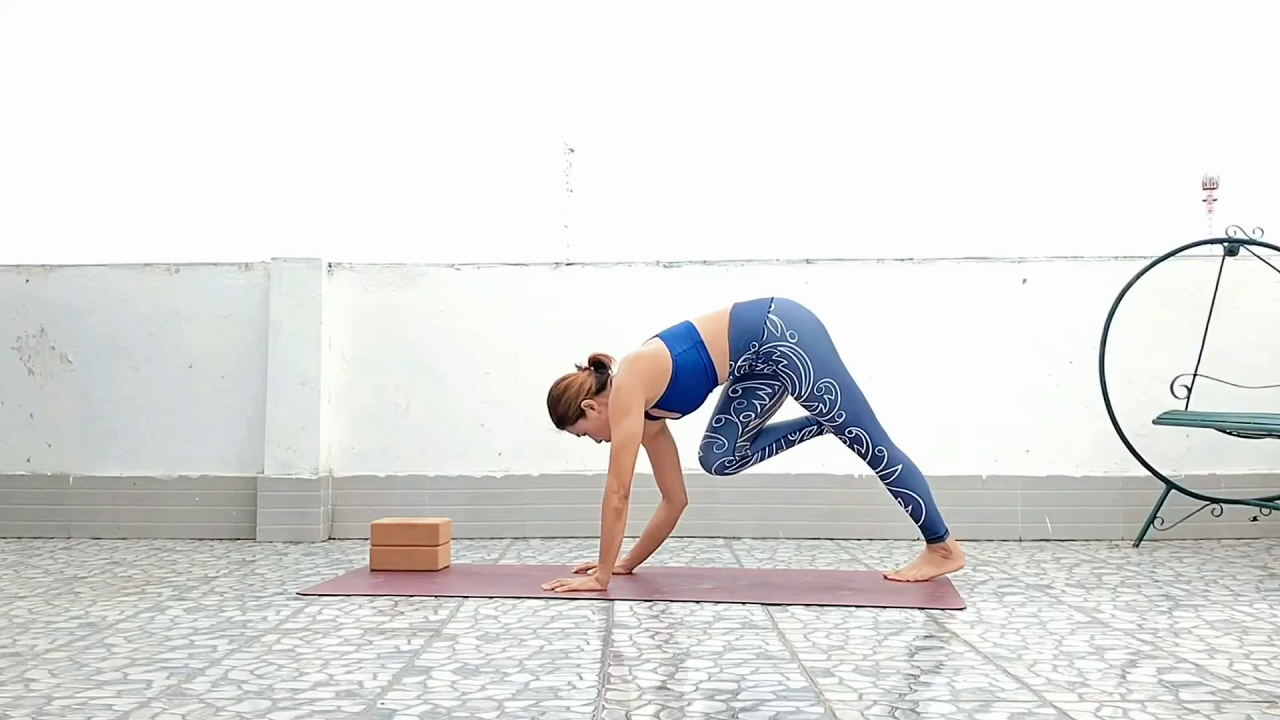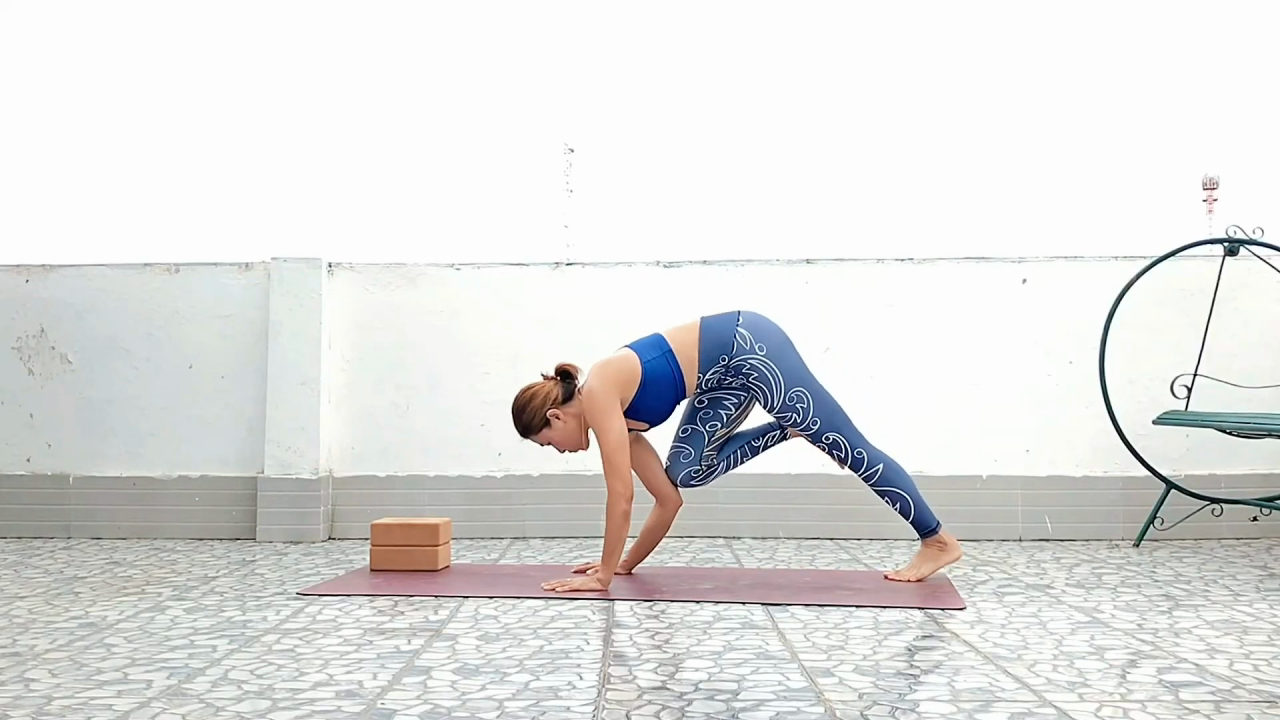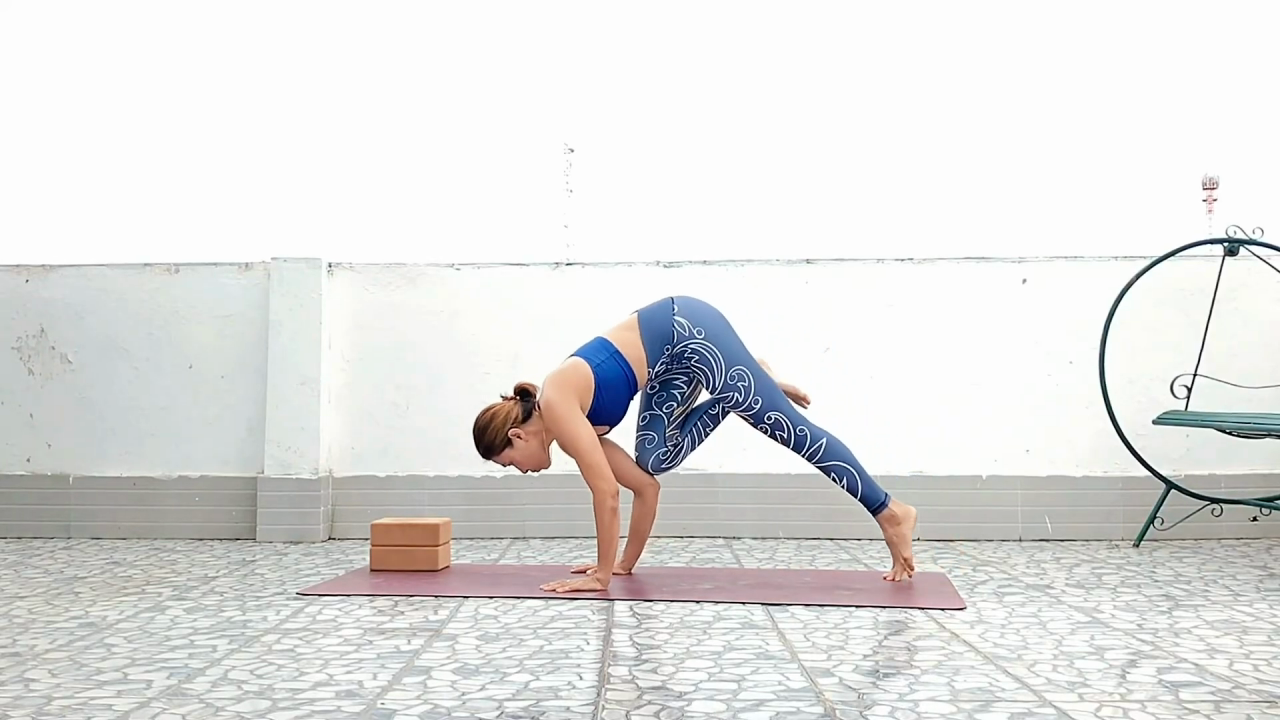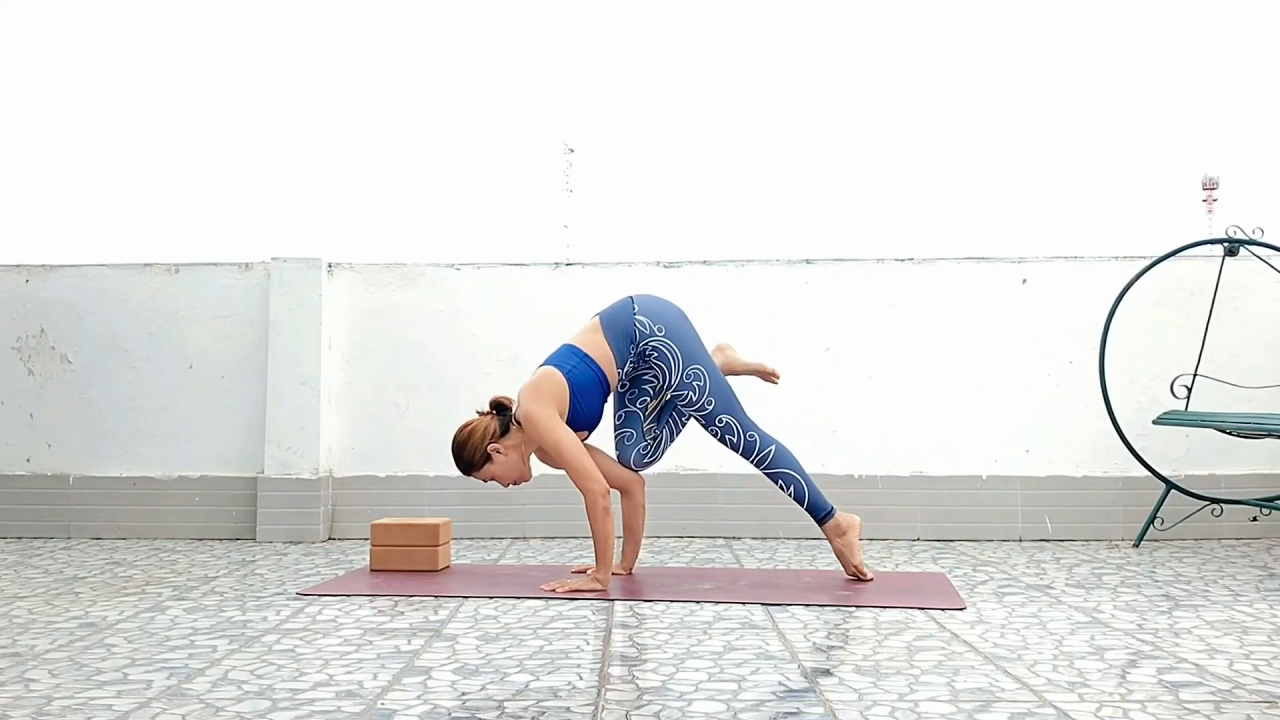
dt=0.7s
person 1, frame 1
left shoulder: (627, 391)
right shoulder: (645, 409)
left elbow: (618, 494)
right elbow: (674, 500)
left wrist: (602, 576)
right wrist: (628, 563)
left hip: (779, 333)
right hip: (764, 349)
left knee: (869, 445)
right knee: (720, 456)
left ankle: (943, 547)
right ankle: (830, 425)
person 1, frame 2
left shoulder: (598, 394)
right shoulder: (615, 416)
left elbow: (621, 495)
right elbow: (668, 498)
left wrist: (602, 575)
right wrist: (624, 564)
left hip: (745, 345)
right hip: (727, 367)
left knee: (847, 446)
right knee: (687, 471)
left ankle: (937, 540)
right ankle: (789, 427)
person 1, frame 3
left shoulder: (555, 405)
right shoulder: (574, 422)
left elbow: (606, 492)
right elbow: (645, 486)
left wrist: (602, 575)
right wrist: (624, 563)
left hip: (685, 329)
right hip: (672, 349)
left knee: (786, 427)
right knee: (655, 461)
left ankle: (890, 513)
right ankle: (751, 386)
person 1, frame 4
left shoulder: (534, 414)
right shoulder: (546, 442)
left elbow: (597, 492)
right elbow: (628, 482)
left wrist: (600, 575)
right wrist: (624, 563)
left hip: (647, 327)
right hip: (637, 350)
left knee: (736, 432)
right knee: (635, 460)
left ankle: (834, 523)
right ankle: (714, 366)
